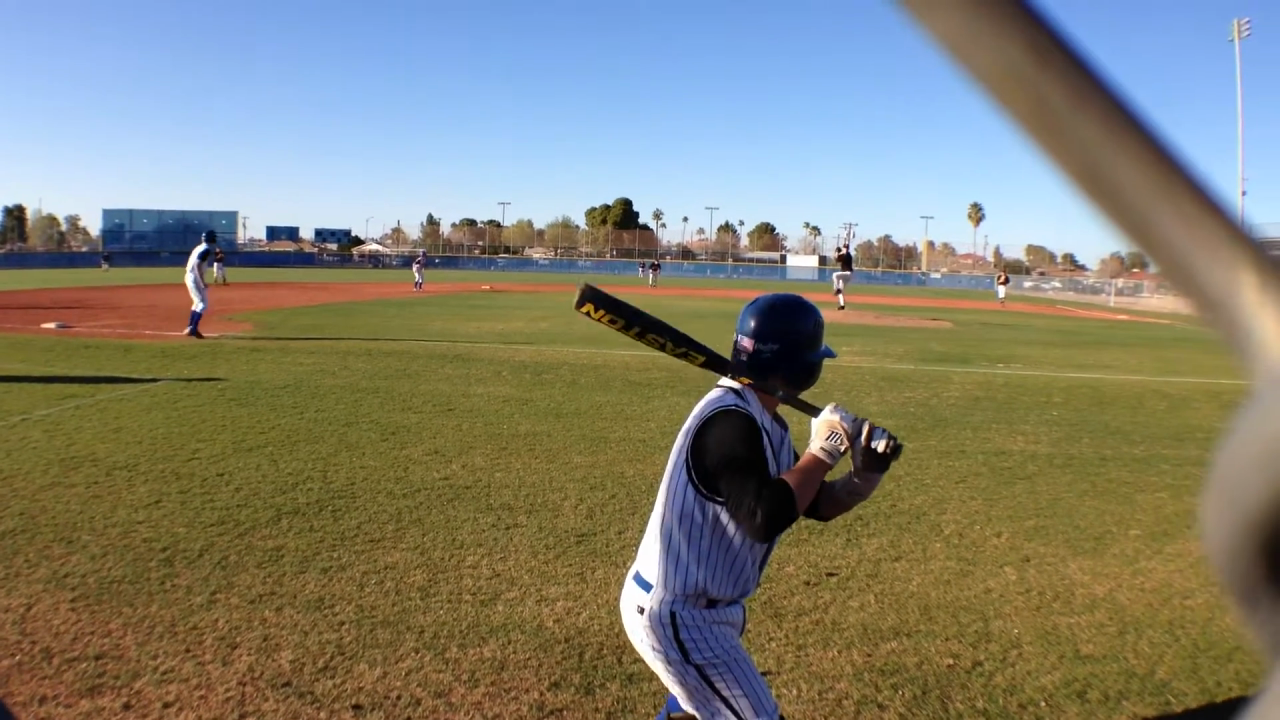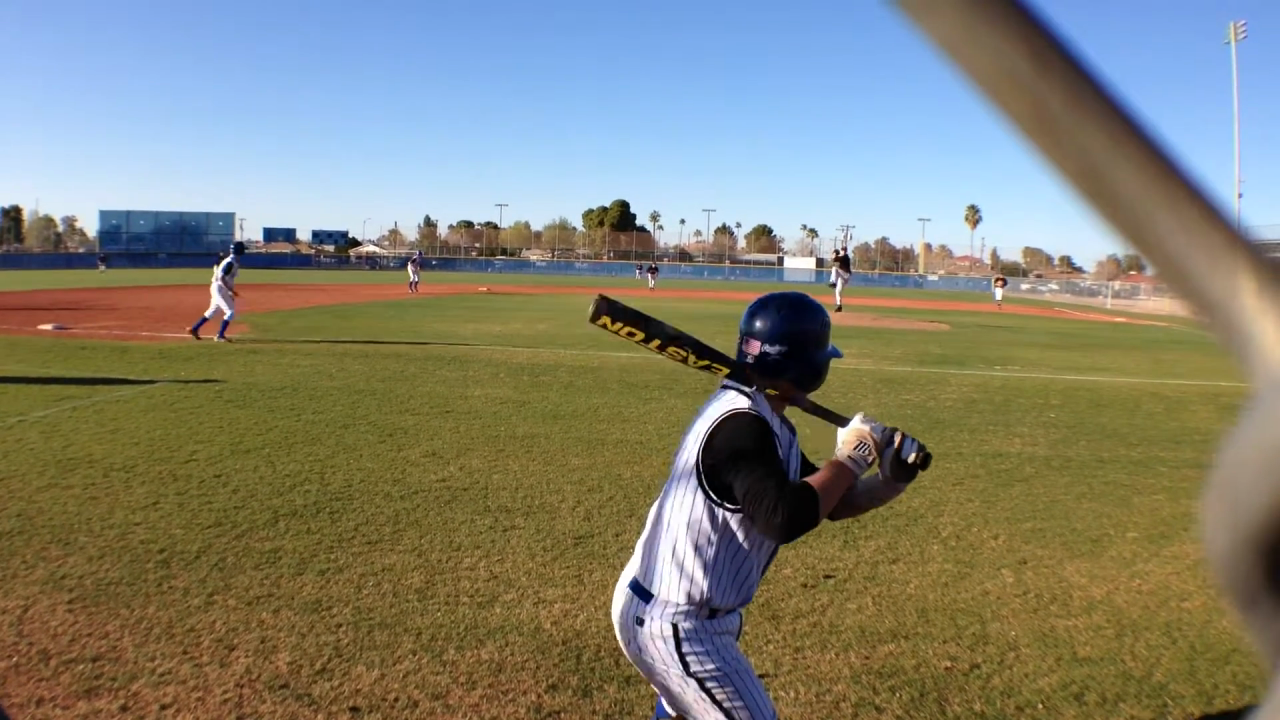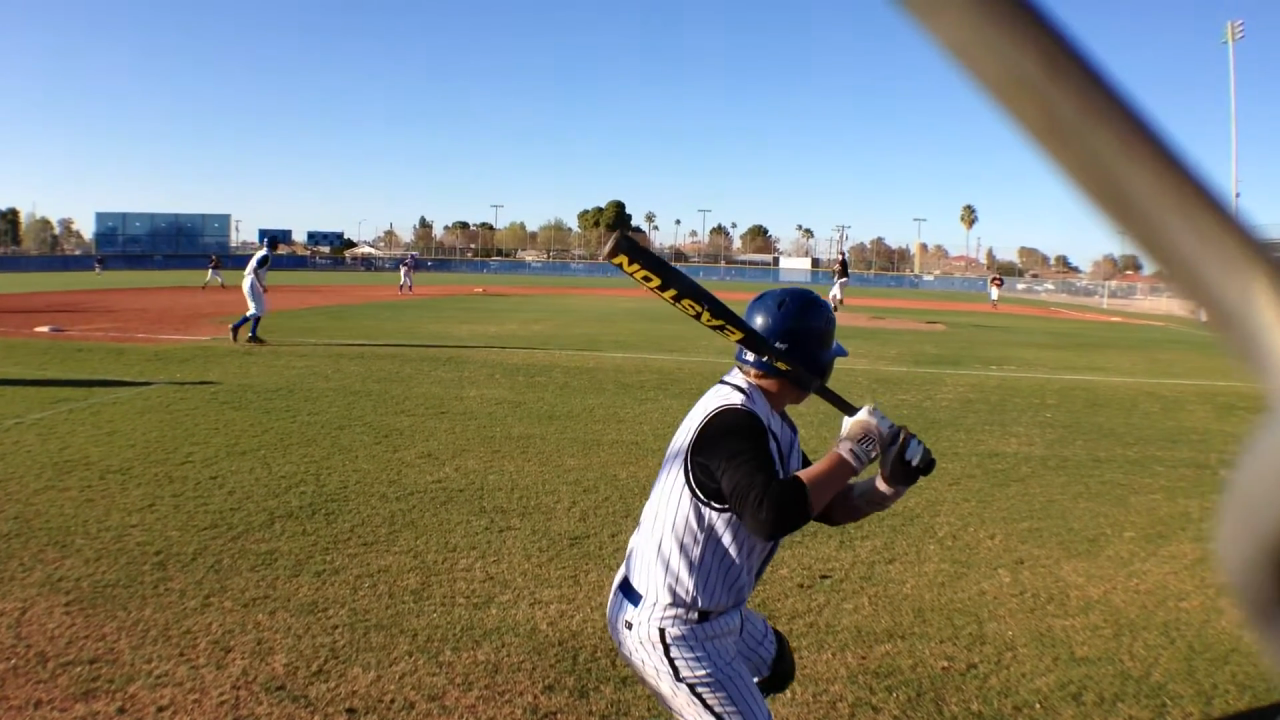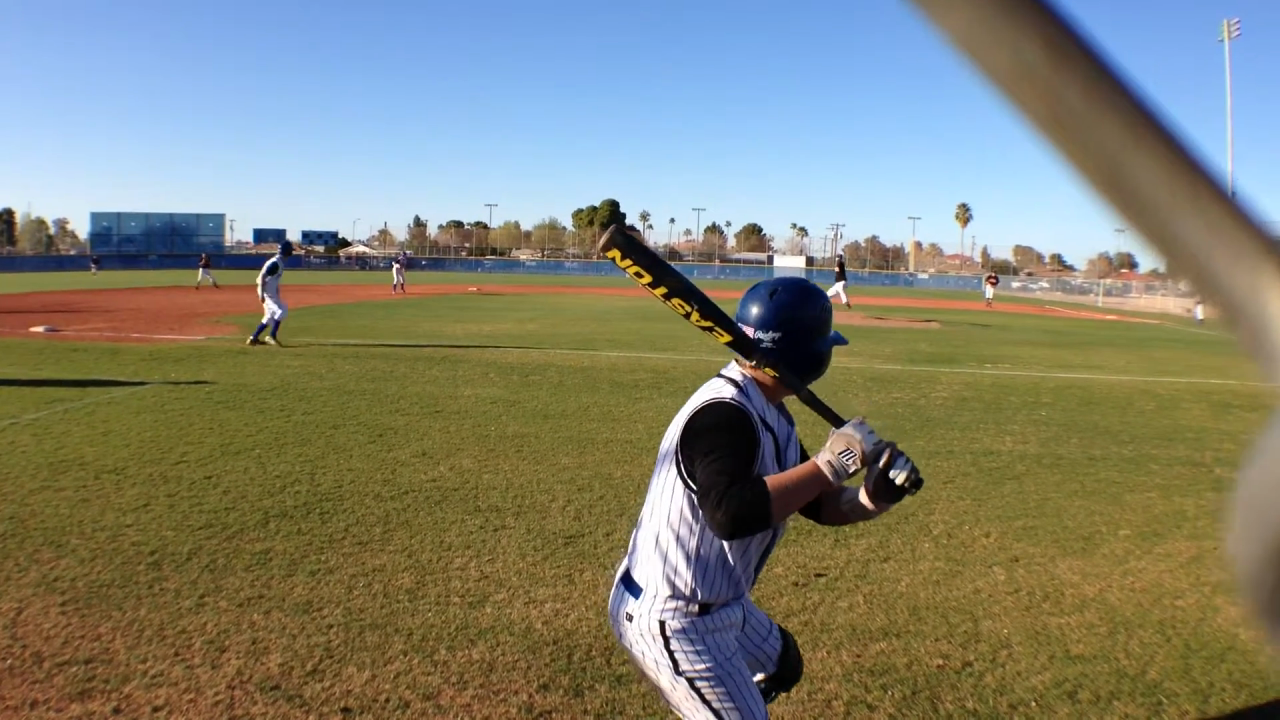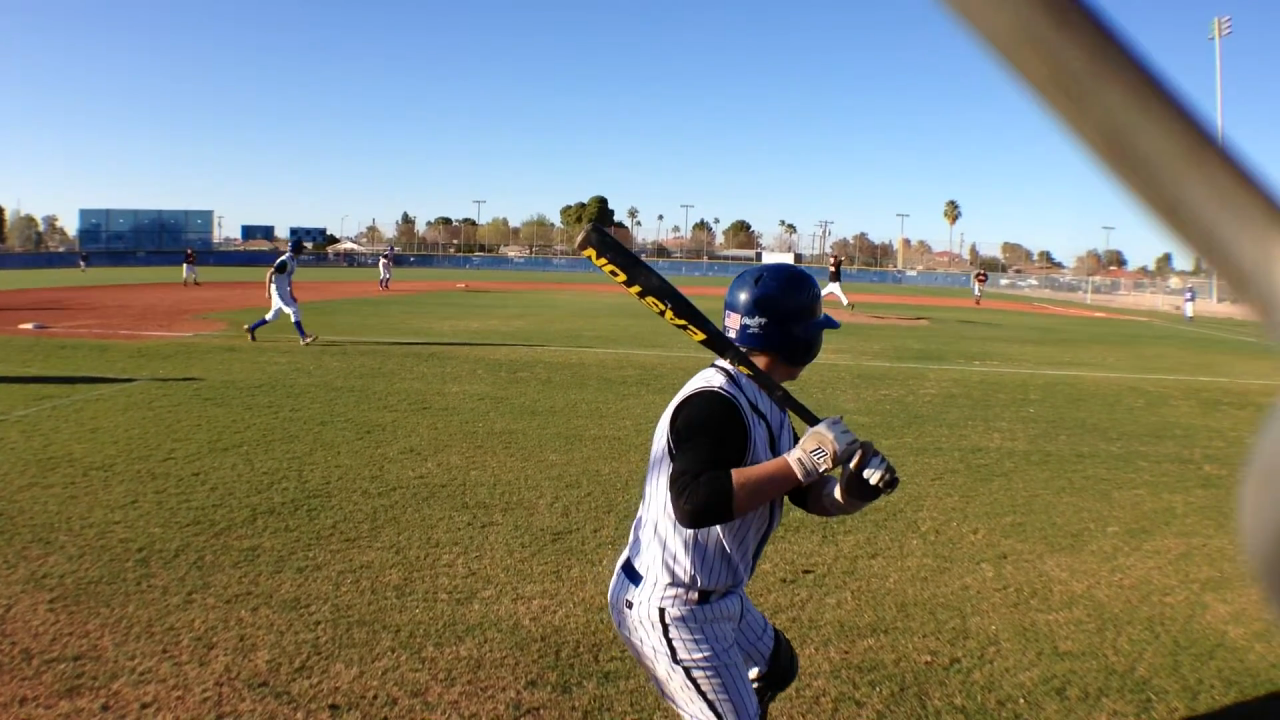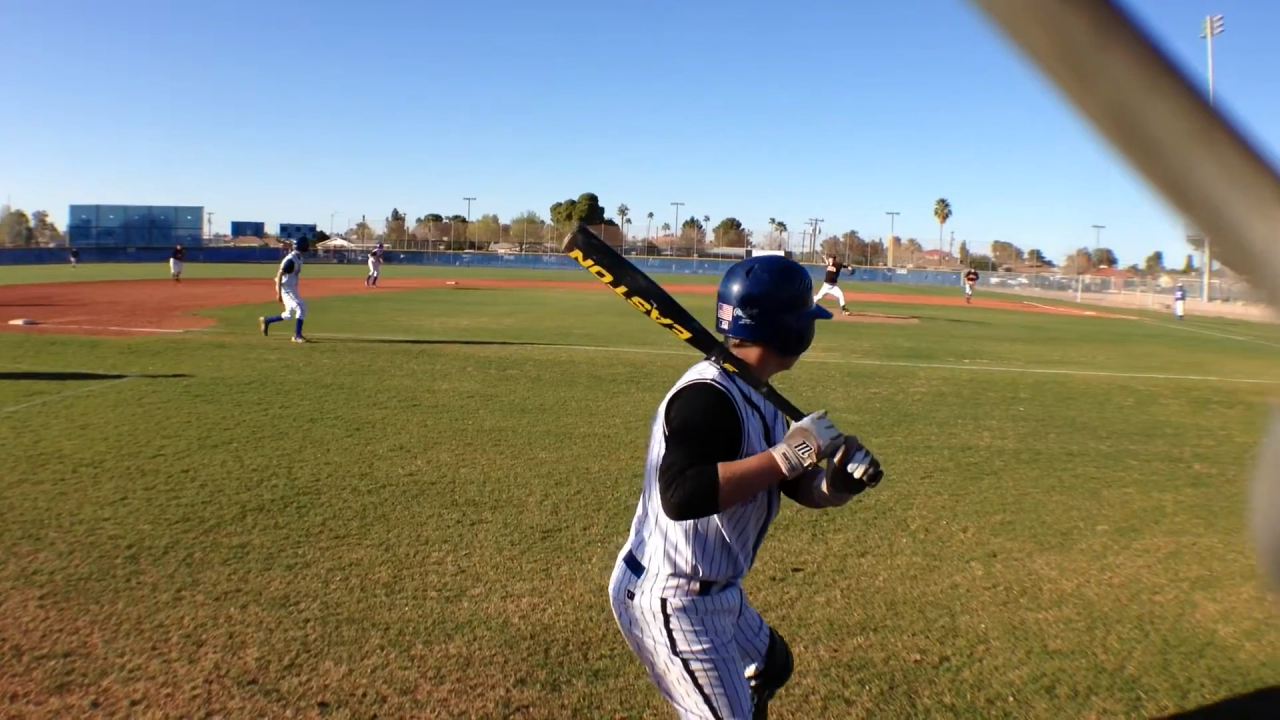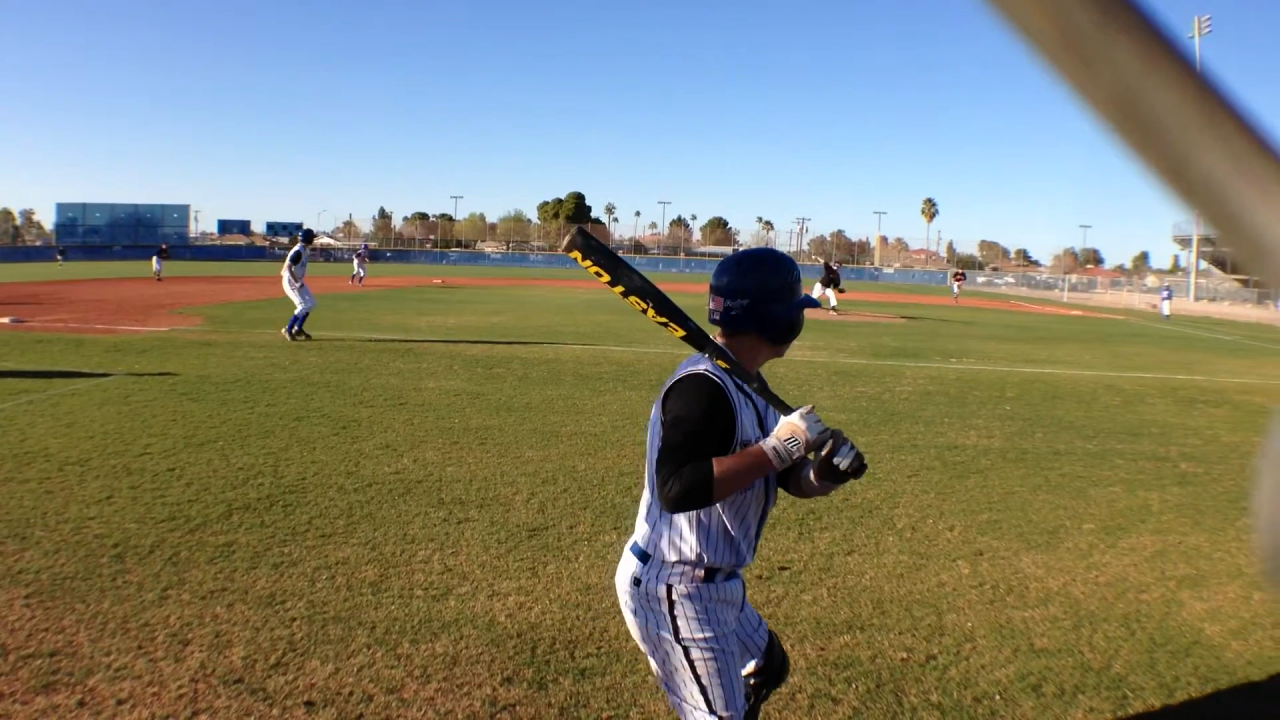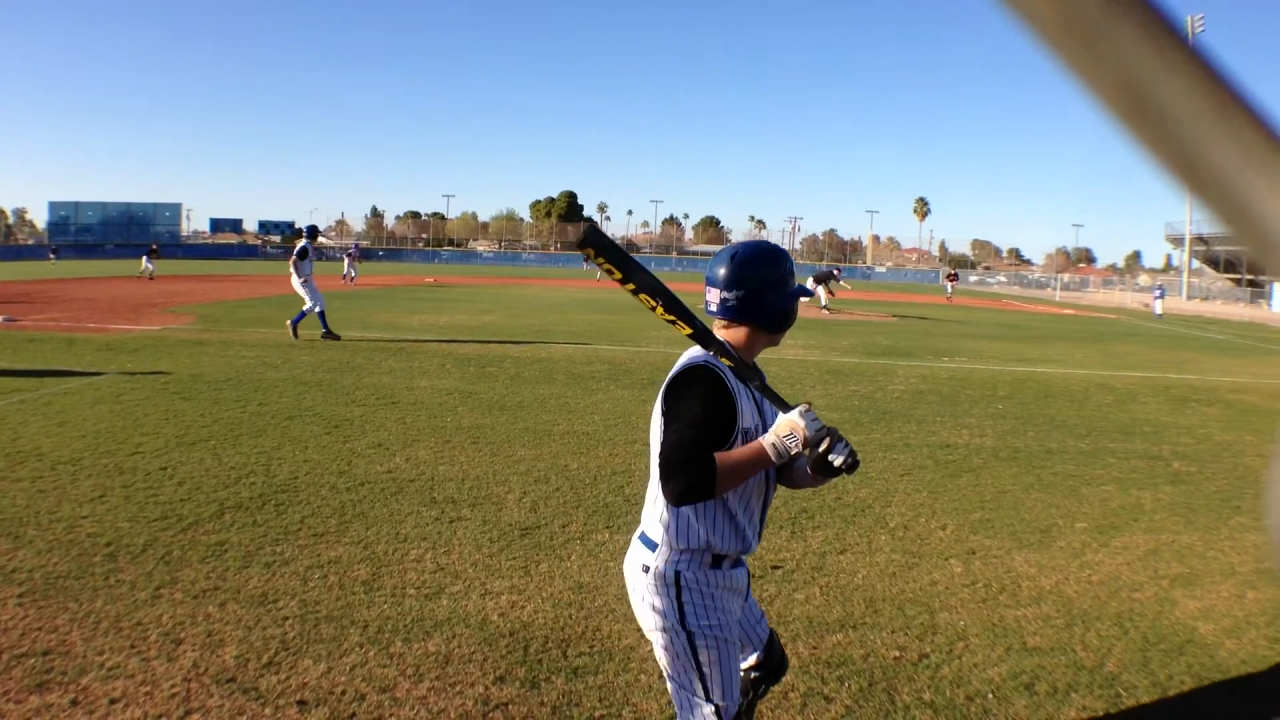
dt=0.3s
person 1, frame 1
left shoulder: (761, 418)
right shoulder: (732, 421)
left elbow: (817, 503)
right elbow: (762, 519)
left wrist: (865, 474)
right wrist: (823, 451)
left hip: (683, 605)
right hip: (678, 616)
person 1, frame 2
left shoulder: (759, 418)
right shoulder: (742, 424)
left elbow: (824, 500)
right elbow: (782, 520)
left wrist: (890, 480)
right wrist: (850, 457)
left hip: (676, 606)
right hip: (675, 624)
person 1, frame 3
left shoulder: (768, 419)
right shoulder: (733, 421)
left elbow: (826, 506)
right elbow: (769, 517)
left wrist: (888, 485)
right wrist: (852, 452)
left hip: (707, 609)
right hip: (670, 626)
left knee: (774, 667)
person 1, frame 4
left shoulder: (769, 412)
right shoulder: (723, 414)
left elbow: (818, 504)
right elbow: (731, 515)
left wrist: (873, 497)
right wrist: (832, 462)
left hip: (714, 604)
right hip: (672, 620)
left knee: (780, 666)
person 1, frame 5
left shoulder: (764, 400)
right shoulder: (713, 402)
left elbow: (809, 495)
right elbow: (694, 503)
left wrist: (850, 491)
right wrist: (803, 460)
left hip: (714, 597)
right hip: (670, 609)
left knee: (774, 669)
person 1, frame 6
left shoulder: (758, 393)
right shoulder: (707, 395)
left elbow: (802, 487)
right elbow: (681, 496)
left wrist: (839, 481)
right wrist: (787, 455)
left hip: (711, 591)
right hip: (672, 601)
left knee: (769, 668)
person 1, frame 7
left shoulder: (747, 385)
right shoulder: (702, 386)
left elbow: (792, 479)
right elbow: (677, 489)
left wrist: (827, 471)
right wrist: (778, 447)
left hip: (712, 583)
right hip: (677, 589)
left knee: (765, 669)
person 1, frame 8
left shoulder: (741, 374)
right shoulder: (704, 376)
left elbow: (777, 469)
right elbow: (681, 484)
left wrist: (820, 463)
right wrist: (777, 442)
left hip: (715, 572)
right hip: (685, 577)
left knee: (763, 666)
